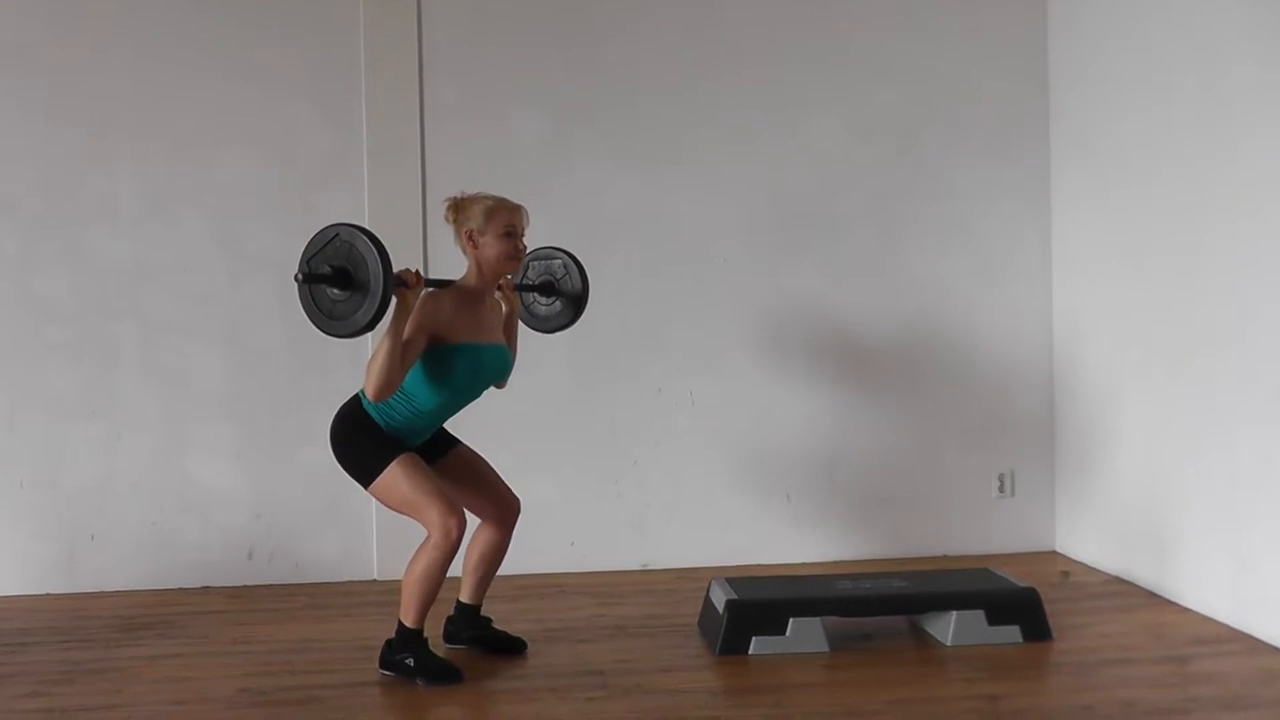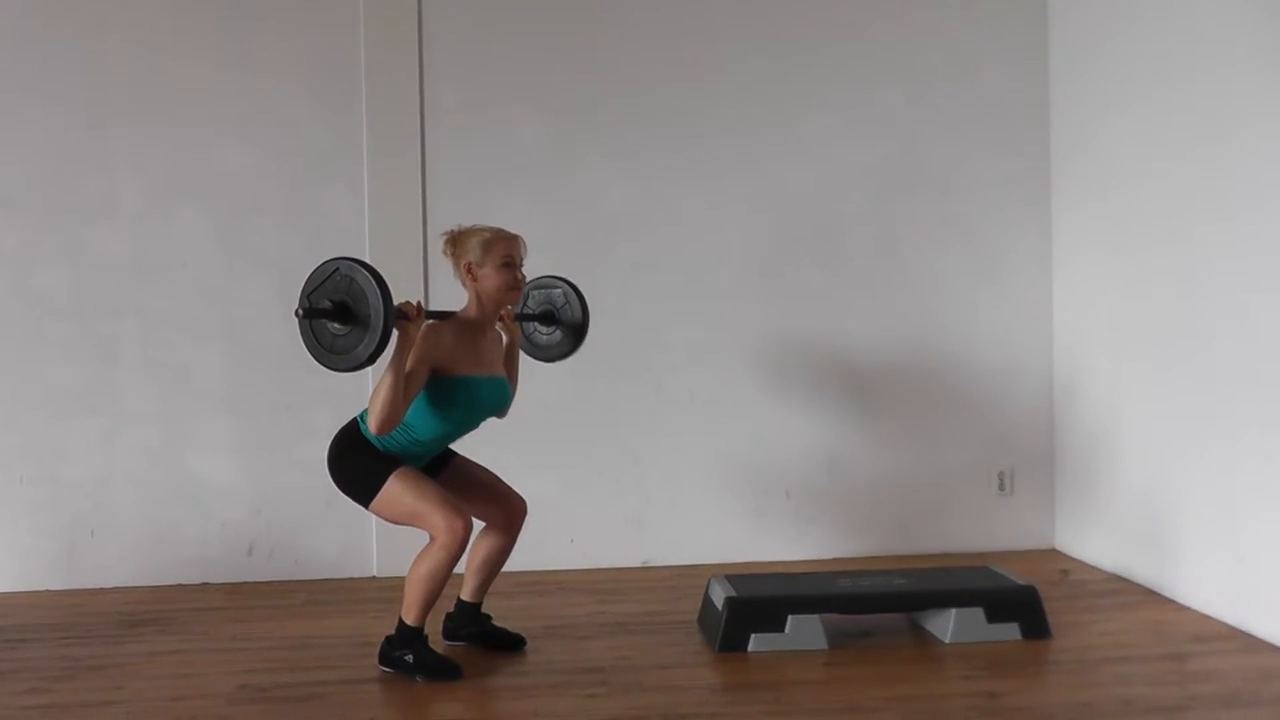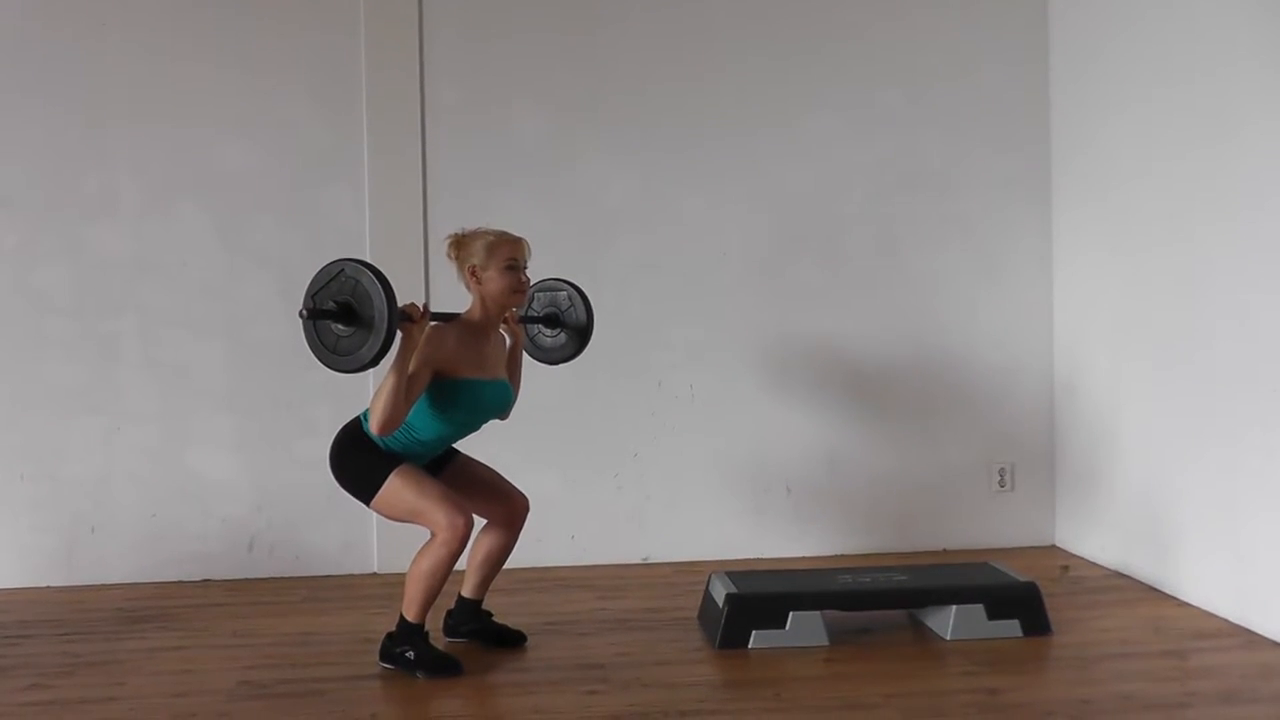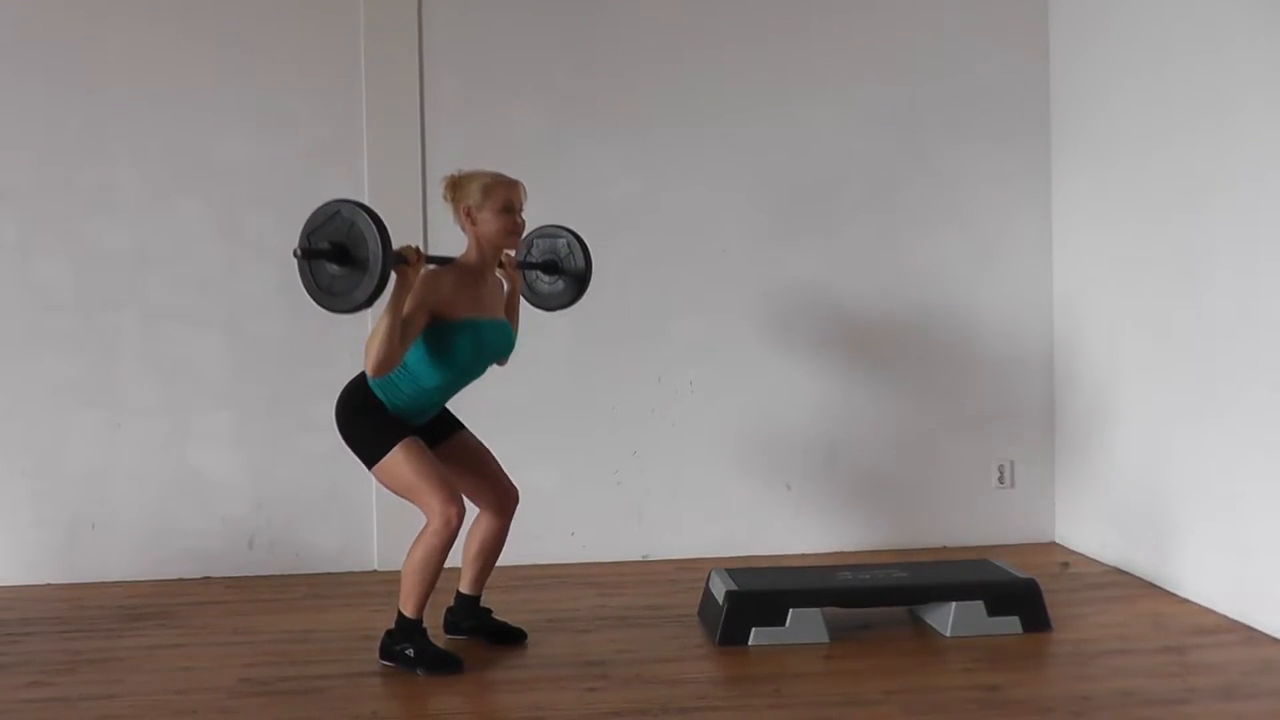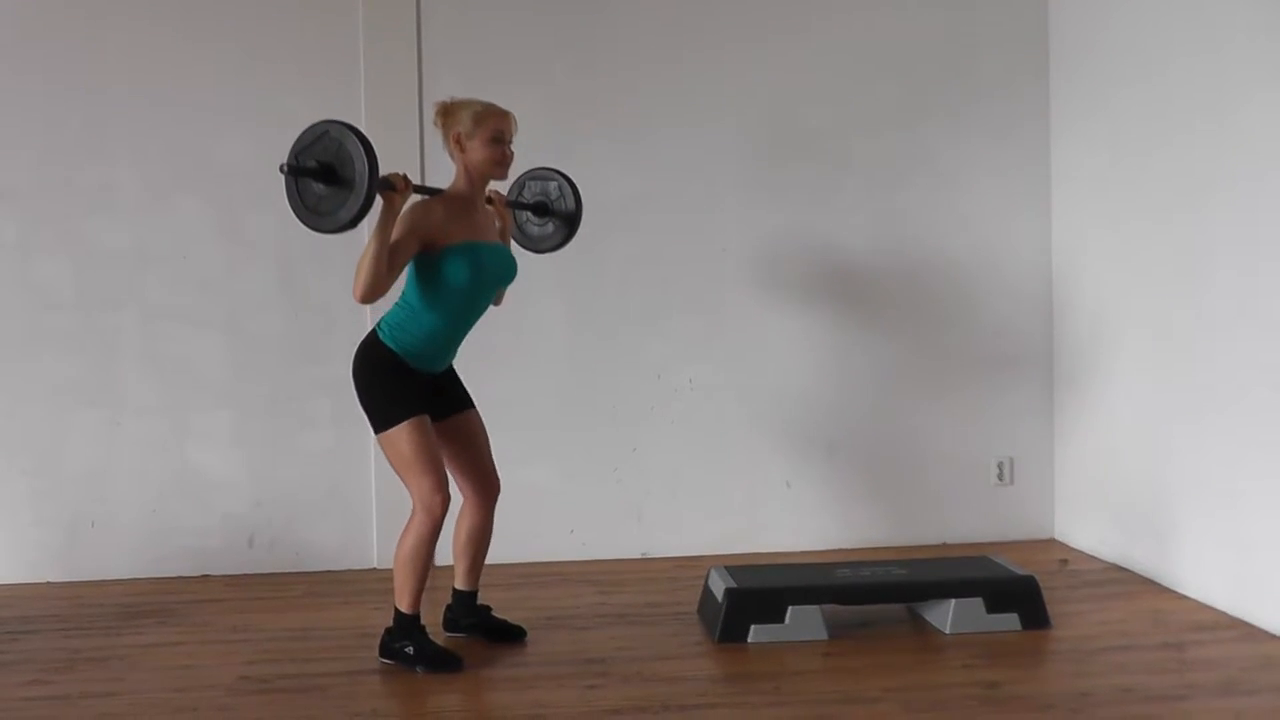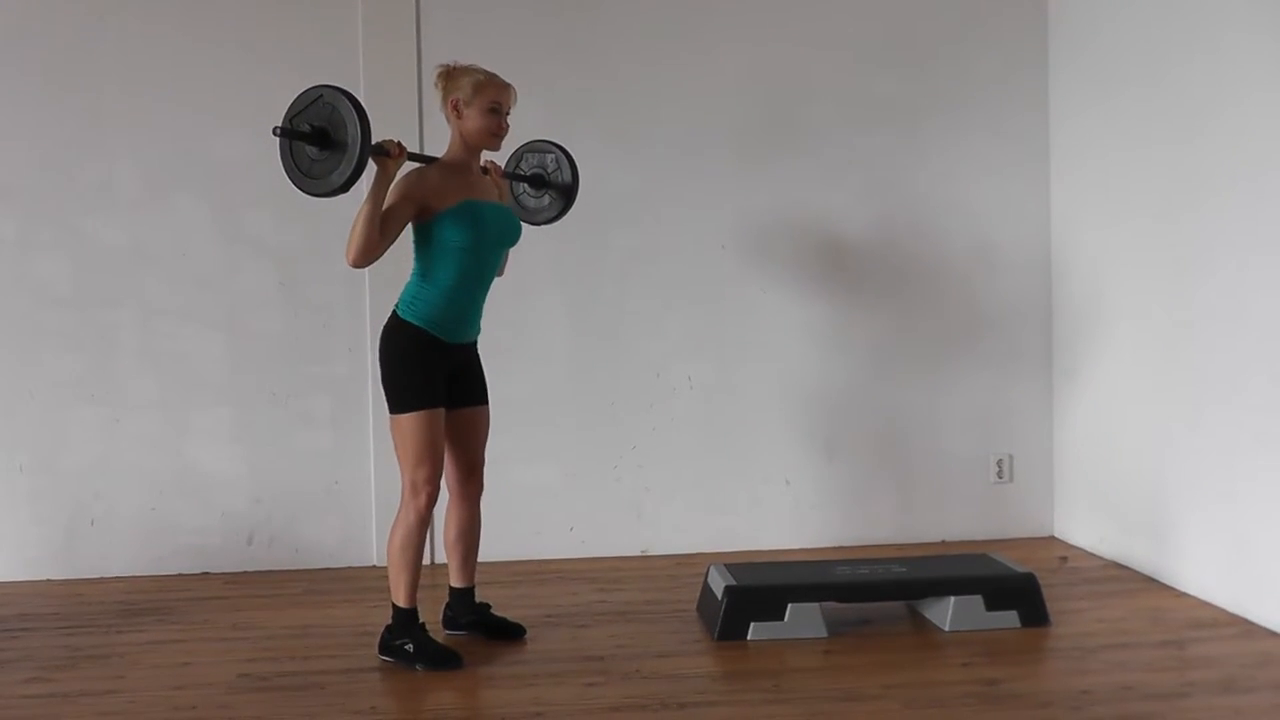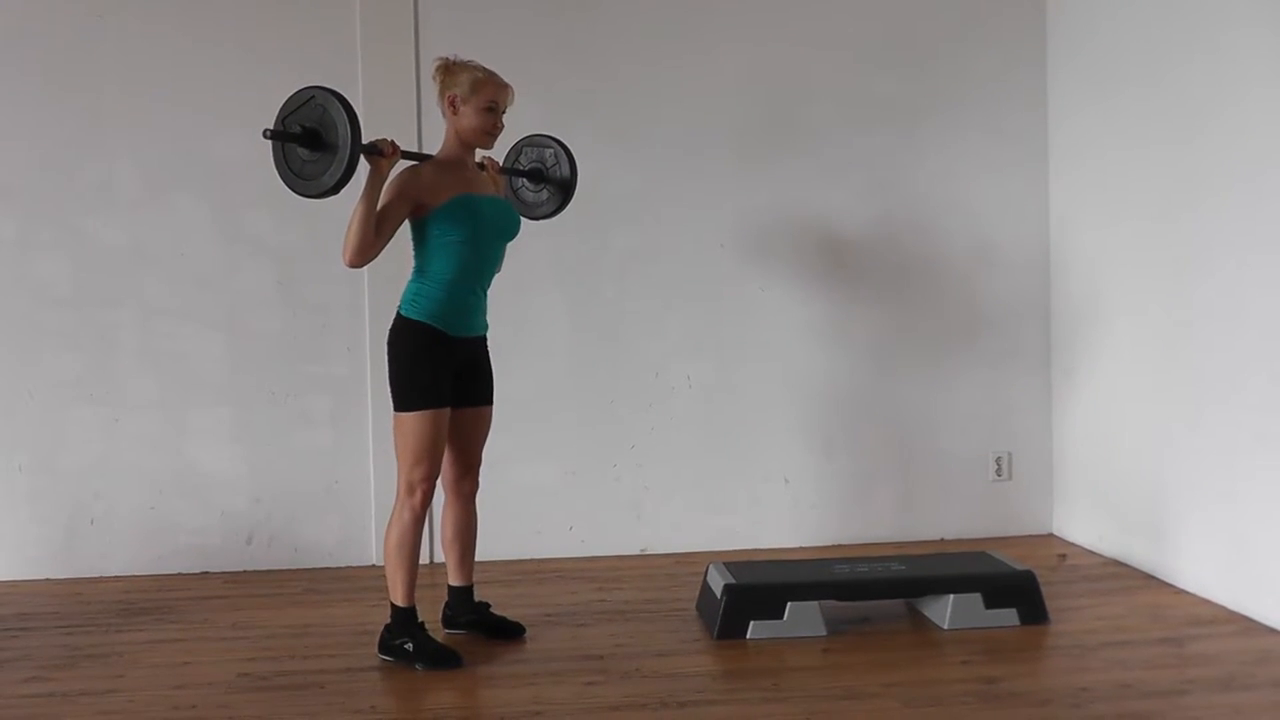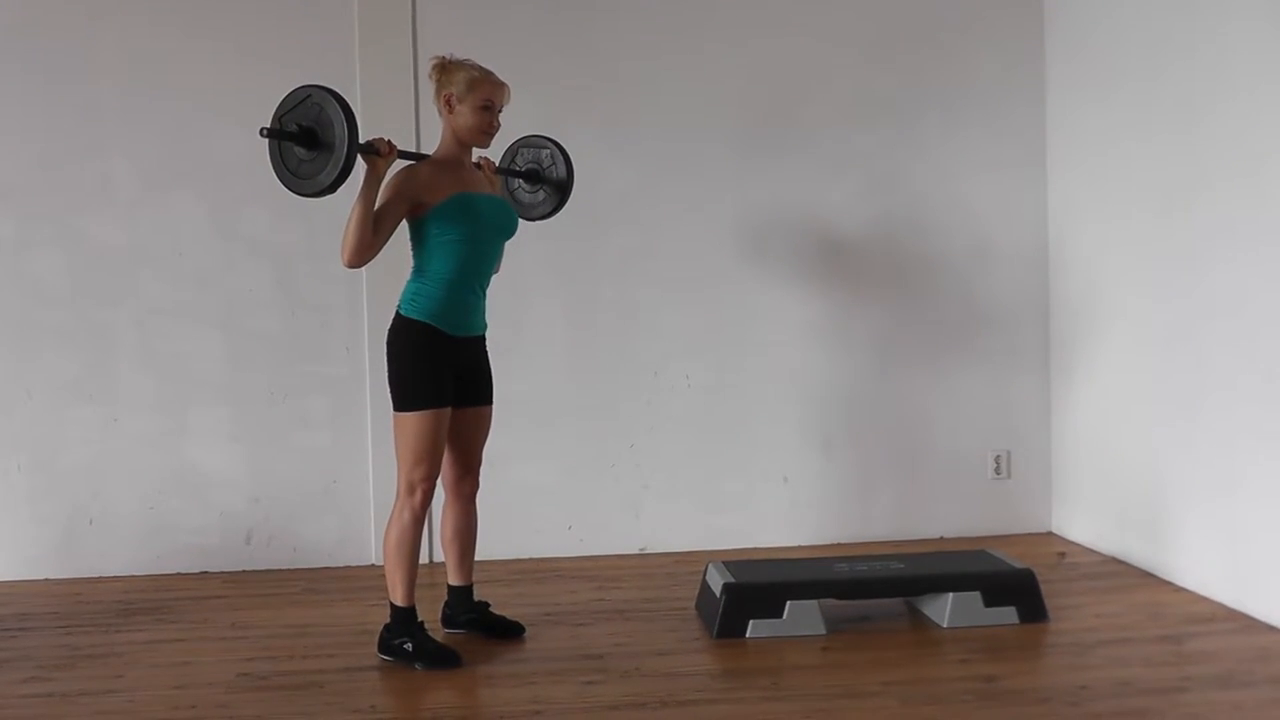
dt=0.4s
person 1, frame 1
left shoulder: (490, 306)
right shoulder: (437, 307)
left elbow: (499, 378)
right elbow: (377, 389)
right wrist: (403, 308)
left hip: (417, 433)
right hip: (366, 431)
left knee: (503, 508)
right knee: (446, 522)
left ankle: (465, 621)
right ankle: (402, 648)
person 1, frame 2
left shoulder: (492, 336)
right shoulder: (440, 338)
left elbow: (498, 407)
right elbow: (380, 422)
right wrist: (405, 341)
left hip: (418, 454)
right hip: (362, 454)
left knee: (511, 510)
right knee: (453, 526)
left ankle: (465, 618)
right ankle: (402, 645)
person 1, frame 3
left shoulder: (496, 340)
right shoulder: (443, 341)
left elbow: (500, 409)
right elbow: (381, 424)
right wrist: (408, 344)
left hip: (420, 453)
right hip: (365, 452)
left knee: (513, 507)
right knee: (453, 522)
left ankle: (466, 614)
right ankle: (403, 640)
person 1, frame 4
left shoulder: (493, 282)
right shoulder: (438, 283)
left elbow: (499, 355)
right elbow: (378, 364)
right wrist: (402, 286)
left hip: (423, 412)
right hip: (371, 410)
left knee: (502, 498)
right knee: (446, 510)
left ankle: (465, 611)
right ankle: (402, 637)
person 1, frame 5
left shoulder: (486, 215)
right shoulder: (429, 214)
left elbow: (493, 296)
right elbow: (366, 290)
right wrist: (389, 211)
left hip: (437, 370)
right hip: (388, 366)
left knee: (484, 487)
right knee: (432, 499)
left ankle: (465, 608)
right ankle: (402, 634)
person 1, frame 6
left shoulder: (487, 182)
right shoulder: (425, 181)
right elbow: (360, 254)
right wrist: (383, 174)
left hip: (462, 346)
right hip: (415, 342)
left knee: (468, 483)
right knee: (422, 490)
left ankle: (463, 606)
right ankle: (401, 631)
person 1, frame 7
left shoulder: (485, 179)
right shoulder: (419, 180)
right elbow: (357, 254)
right wrist: (377, 176)
left hip: (470, 342)
right hip: (422, 340)
left knee: (464, 481)
right knee: (417, 489)
left ankle: (462, 604)
right ankle: (400, 630)
person 1, frame 8
left shoulder: (482, 179)
right shoulder: (417, 178)
right elbow: (354, 254)
right wrist: (373, 175)
left hip: (469, 341)
right hip: (422, 339)
left knee: (464, 480)
right knee: (418, 488)
left ankle: (462, 604)
right ankle: (400, 629)
